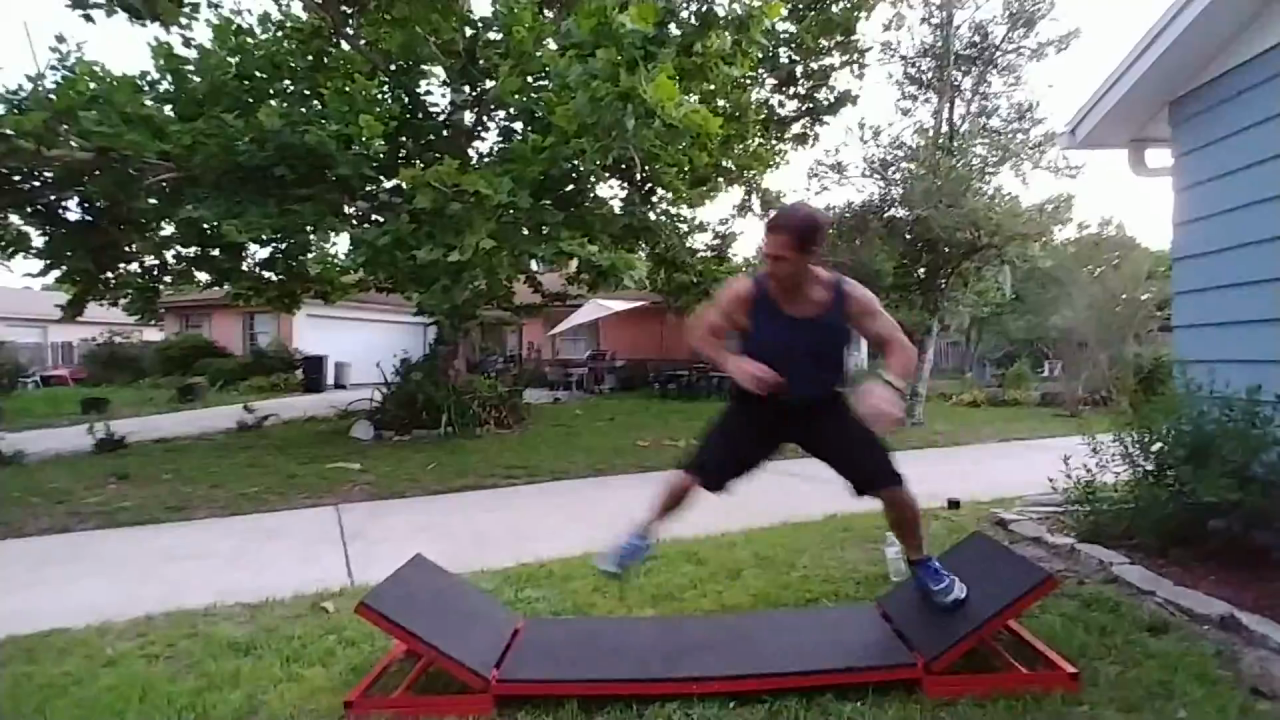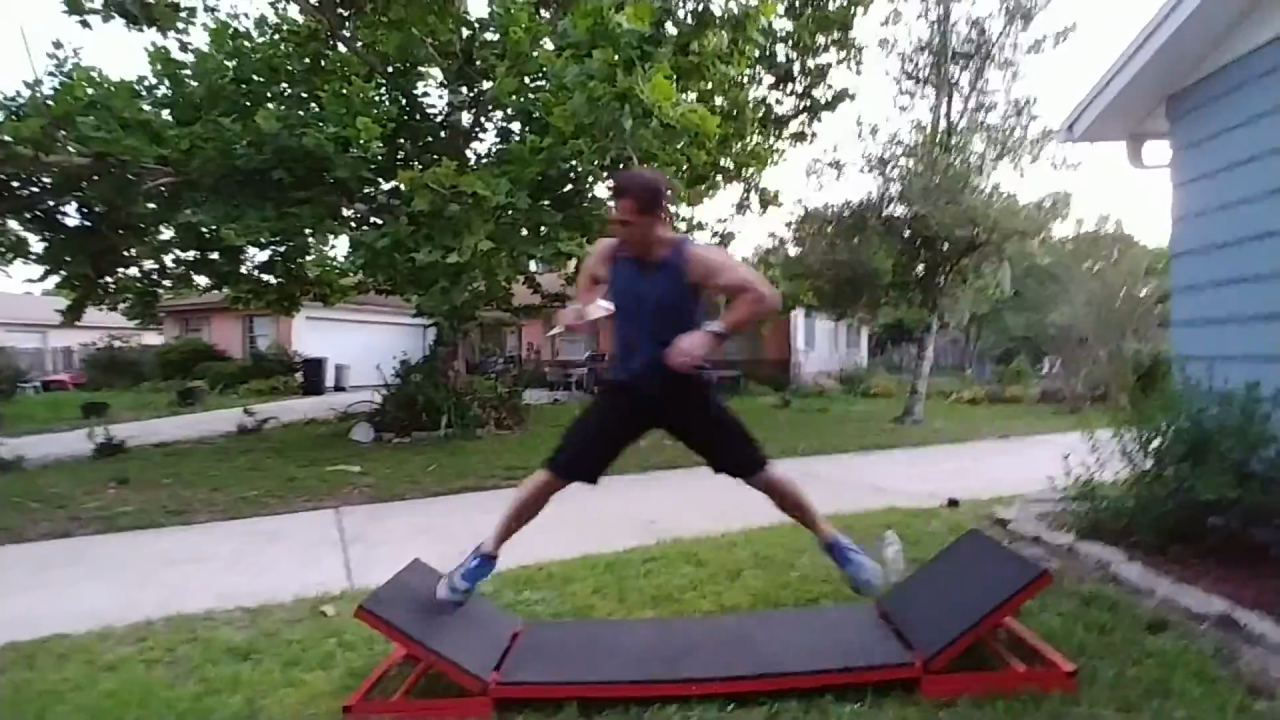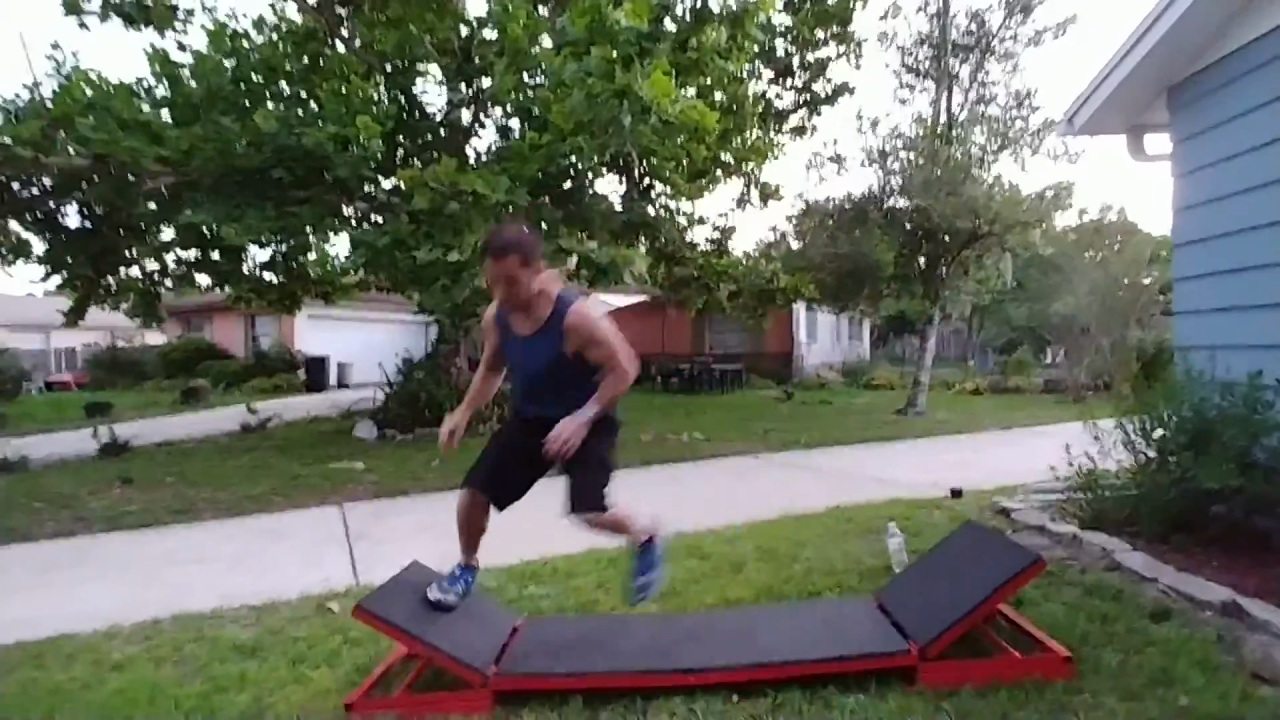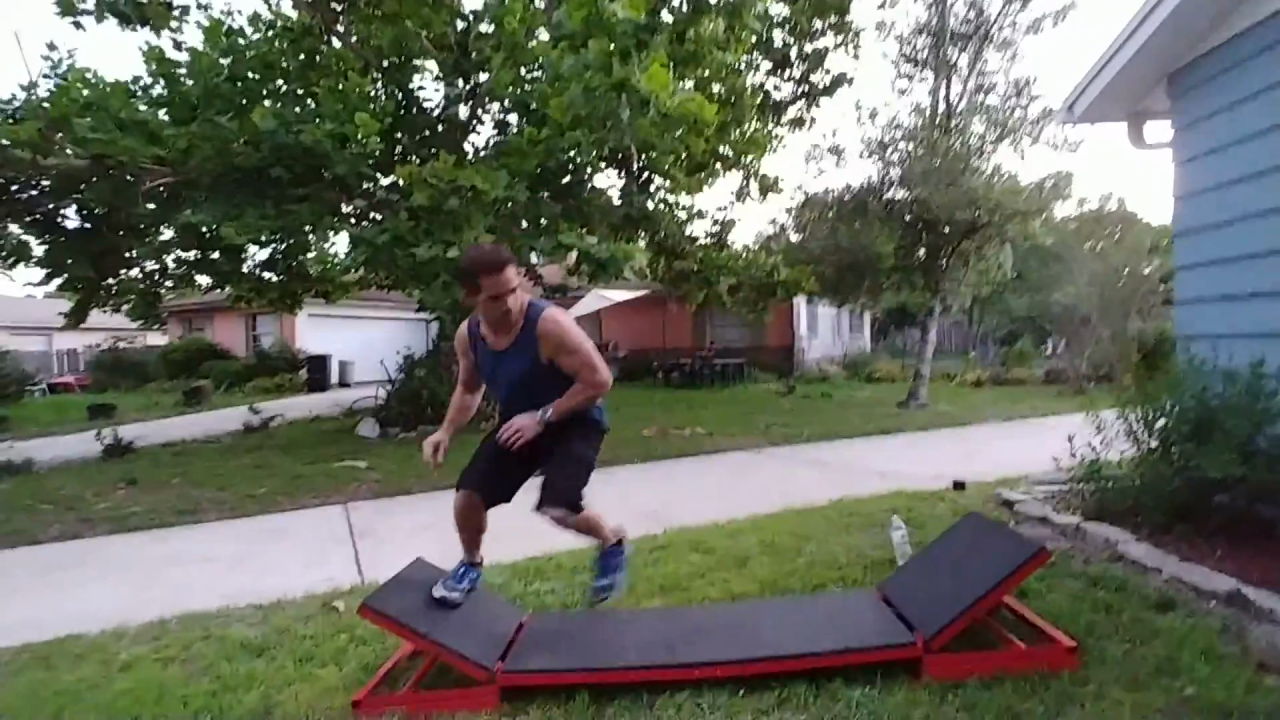
dt=0.2s
person 1, frame 1
left shoulder: (850, 298)
right shoulder: (743, 292)
left elbow: (900, 348)
right elbow: (700, 328)
left wrist: (886, 387)
right wrist: (732, 362)
left hip: (822, 406)
right hip: (758, 403)
left knee: (890, 486)
right knee: (696, 475)
left ankle: (921, 564)
right ankle: (644, 535)
person 1, frame 2
left shoulder: (694, 259)
right shoulder: (609, 252)
left elbow: (764, 297)
right elbow: (587, 279)
left wrist: (711, 334)
right wrist: (578, 305)
left hip: (683, 389)
right hip: (625, 390)
left knee: (757, 472)
right knee: (554, 473)
left ankle: (832, 543)
right ankle: (488, 552)
person 1, frame 3
left shoulder: (575, 316)
right shoulder: (496, 317)
left elbow: (623, 371)
right elbow: (491, 369)
left wrist: (584, 418)
right wrist: (463, 412)
left hip: (583, 423)
right hip: (532, 420)
left knee: (588, 511)
right knee: (475, 492)
left ankle: (642, 540)
right ankle: (468, 566)
person 1, frame 4
left shoulder: (549, 324)
right shoulder: (467, 335)
left elbow: (598, 381)
right elbow: (468, 389)
left wrist: (541, 417)
right wrist: (446, 431)
left hip: (574, 423)
right hip: (518, 423)
left knee: (559, 509)
right knee: (468, 493)
left ankle: (612, 543)
right ankle: (471, 563)
